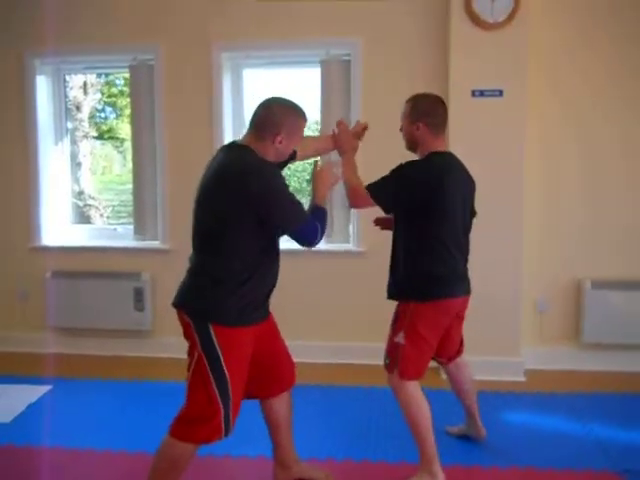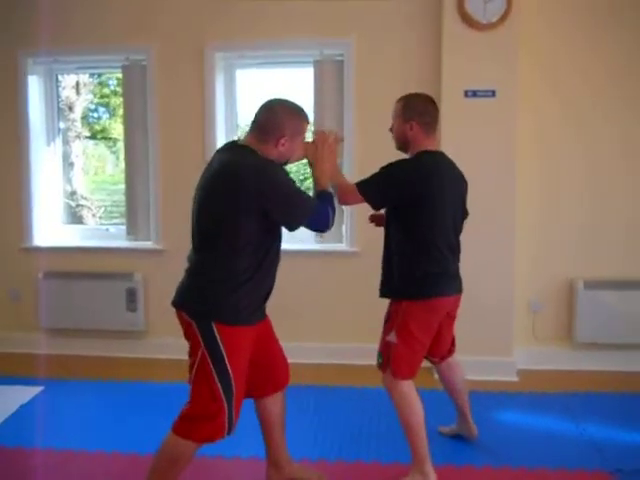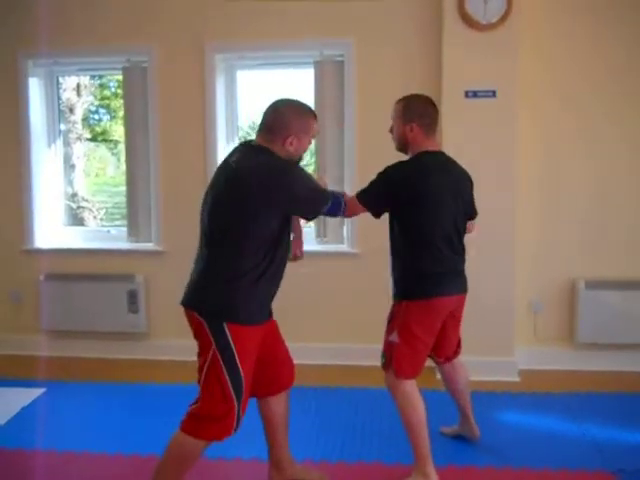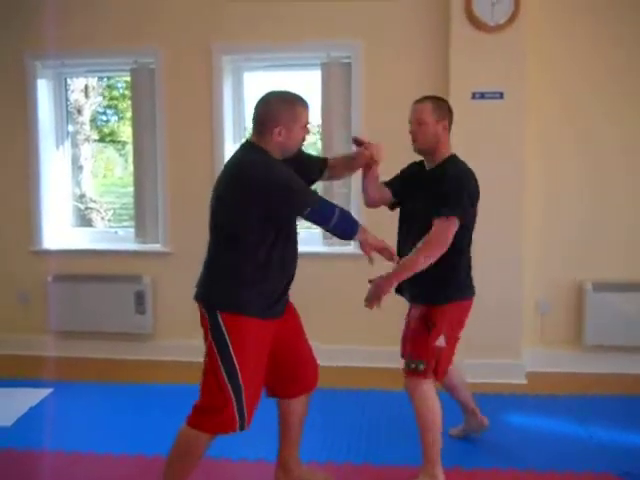
dt=0.5s
person 1, frame 1
left shoulder: (417, 173)
right shoulder: (460, 172)
left elbow: (357, 198)
left wrist: (347, 155)
right wrist: (400, 224)
left hip: (426, 294)
right hip: (455, 287)
left knee: (402, 376)
right knee: (451, 357)
right ankle: (474, 424)
person 1, frame 2
left shoulder: (406, 172)
right shoulder: (452, 172)
left elbow: (346, 196)
left hip: (417, 293)
right hip: (447, 286)
left knee: (396, 375)
right knee: (443, 356)
right ankle: (466, 424)
person 1, frame 3
left shoulder: (401, 175)
right shoulder: (458, 174)
left elbow: (349, 208)
left hip: (420, 292)
right hip: (453, 286)
left knee: (398, 375)
right knee: (446, 357)
right ankle: (468, 425)
person 1, frame 4
left shoulder: (458, 178)
right shoulder: (414, 173)
left elbow: (439, 241)
right elbow: (375, 200)
left wrist: (391, 278)
right wrist: (370, 167)
left hip: (444, 294)
right hip: (427, 292)
left knee: (419, 376)
right knee: (434, 364)
right ankle: (473, 416)
person 2, frame 1
left shoulder: (238, 156)
right shoulder: (256, 175)
left elbow: (298, 150)
right elbow: (309, 233)
left wrist: (341, 139)
right wrist: (321, 190)
left hip: (245, 304)
right hip: (217, 311)
left knee: (278, 377)
right knee: (207, 414)
person 2, frame 2
left shoulder: (236, 154)
right shoulder: (259, 175)
left elbow: (281, 156)
right elbow: (321, 220)
left wrist: (317, 148)
right wrist: (322, 172)
left hip: (239, 304)
right hip: (216, 310)
left knee: (272, 377)
right knee: (210, 412)
person 2, frame 3
left shoulder: (246, 156)
right shoulder: (276, 174)
right elbow: (333, 205)
left wrist: (294, 230)
right wrist: (323, 198)
left hip: (243, 303)
right hip: (224, 309)
left knee: (277, 376)
right knee: (218, 410)
person 2, frame 4
left shoulder: (272, 160)
right shoulder: (257, 171)
left elbow: (326, 168)
right elbow: (322, 212)
left wrist: (357, 160)
right wrist: (365, 237)
left hip: (270, 299)
right hip: (234, 305)
left knee: (299, 376)
right knee: (221, 406)
